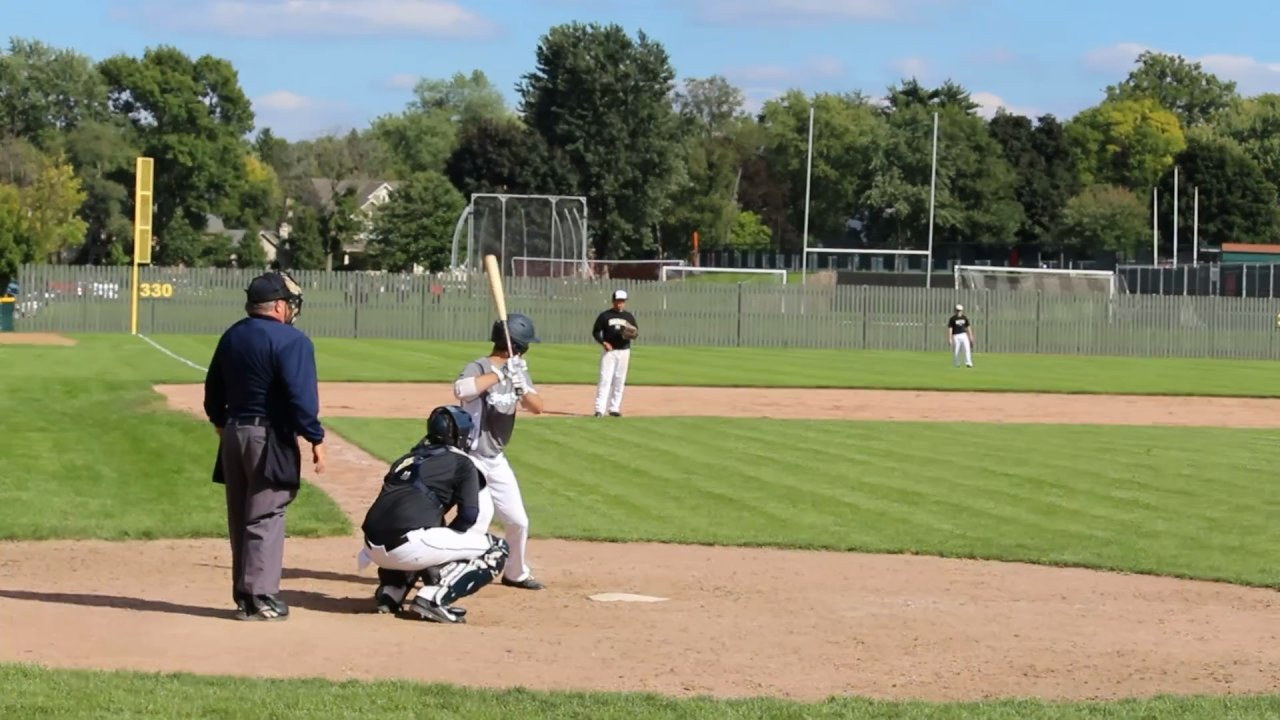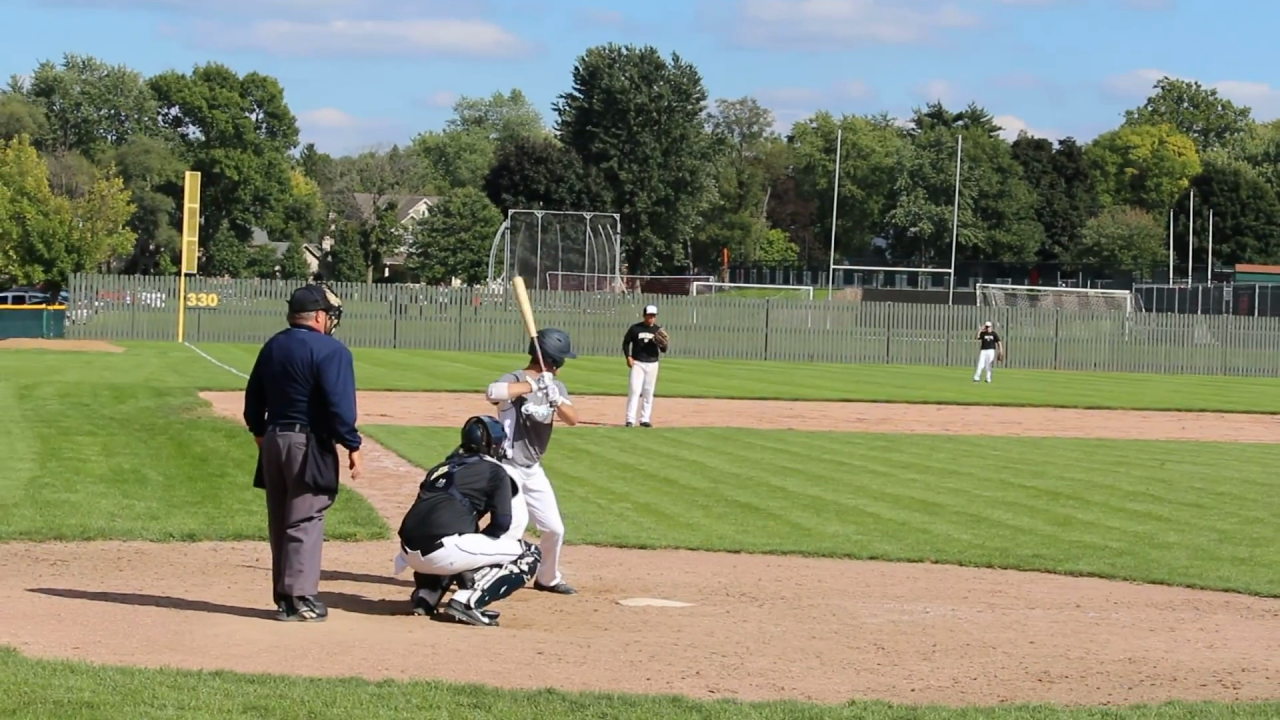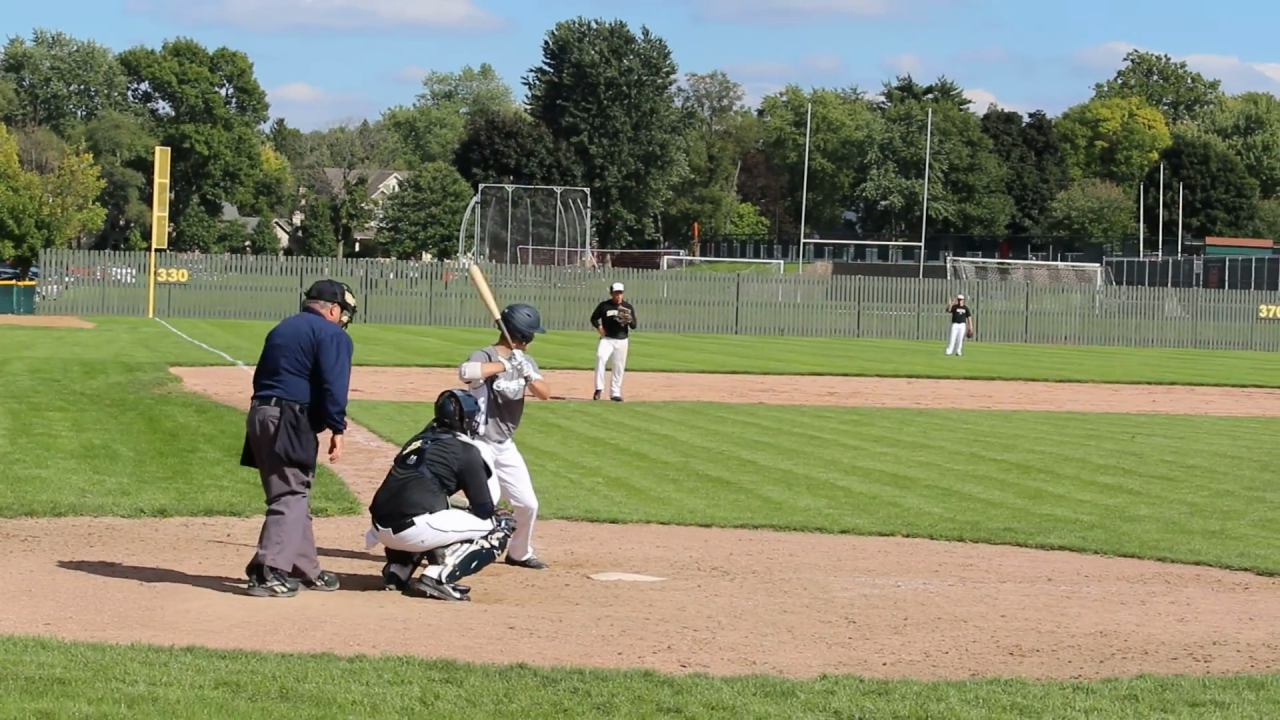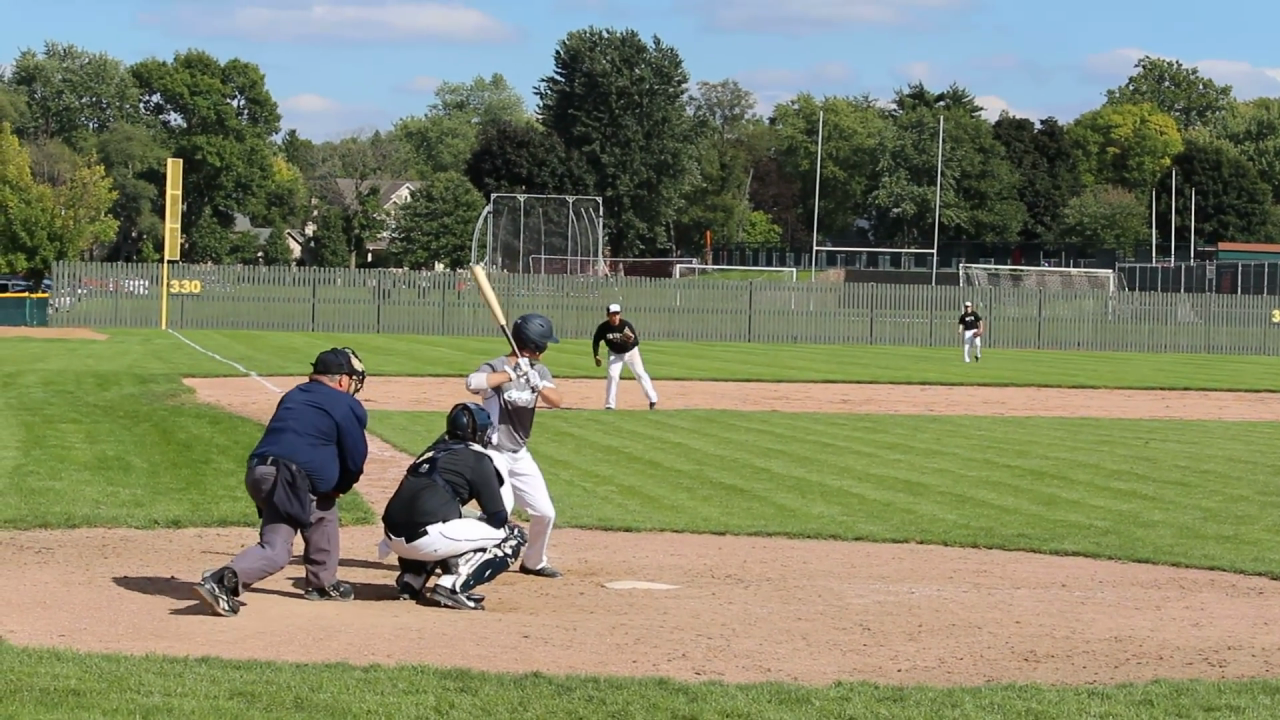
dt=1s
person 1, frame 1
left shoulder: (231, 337)
right shoulder: (291, 340)
left elbow: (213, 389)
right elbow: (301, 395)
left wrist: (221, 423)
right wrist: (315, 439)
left hip: (234, 435)
right hip: (270, 438)
left knee: (241, 517)
right knee: (266, 517)
left ankle: (244, 595)
right ankle: (259, 598)
person 1, frame 2
left shoulder: (272, 346)
right shoulder: (331, 350)
left elbow: (254, 395)
right elbow: (340, 404)
left wrist: (259, 431)
right wrist: (352, 445)
left hip: (273, 441)
right hip: (310, 444)
left knee: (280, 522)
right knee: (305, 522)
left ankle: (284, 594)
right ankle: (298, 598)
person 1, frame 3
left shoulder: (281, 329)
right shoulder: (333, 334)
left elbow: (260, 377)
right elbow: (333, 387)
right wrist: (337, 429)
left hip: (260, 414)
right hip: (291, 421)
left knee: (291, 496)
right knee: (289, 498)
left ankle: (306, 571)
right ankle: (267, 572)
person 1, frame 4
left shoulder: (293, 395)
right shoulder: (347, 406)
right elbow: (354, 461)
left wrist: (329, 487)
right wrist: (339, 488)
left hip: (260, 472)
right hip: (286, 480)
left knee: (323, 509)
right knee: (275, 550)
left ankle: (322, 583)
right ankle: (221, 582)
person 2, frame 1
left shoulder: (518, 372)
right shoulder: (479, 367)
left elbow: (537, 408)
right elbow: (461, 390)
left wrist: (524, 389)
right wrist: (500, 373)
left hip: (497, 460)
right hip: (470, 459)
left knee: (518, 521)
left ankle: (516, 573)
person 2, frame 2
left shoulder: (556, 386)
right shoulder: (515, 379)
left elbow: (572, 419)
right elbow: (492, 392)
left wrist: (556, 400)
right wrist: (533, 384)
left hip: (533, 469)
right hip: (507, 467)
left knee: (554, 528)
right knee: (514, 524)
left ankle: (547, 578)
person 2, frame 3
left shoulder: (526, 361)
right shoulder: (485, 355)
left elbow: (545, 394)
right elbow: (465, 372)
left wrist: (529, 376)
right wrist: (506, 363)
left hip: (506, 445)
right hip: (478, 443)
left knee: (528, 503)
left ankle: (519, 553)
person 2, frame 4
left shoulder: (539, 370)
right shoulder: (496, 366)
left elbow: (556, 401)
right elbow: (472, 383)
left wrist: (537, 385)
right wrist: (512, 373)
left hip: (520, 454)
right hip: (493, 453)
left knee: (544, 512)
left ankle: (534, 562)
person 3, frame 1
left shoulder: (407, 459)
right shoulder: (462, 463)
right elbow: (469, 515)
right wrist: (447, 536)
left hip: (375, 546)
right hip: (406, 543)
right knee: (496, 549)
left ankle: (390, 592)
right ankle: (433, 599)
person 3, frame 2
left shoulder: (443, 467)
right shoulder: (494, 471)
right elbow: (502, 522)
right wrist: (479, 540)
left hip: (411, 550)
right hip: (441, 550)
right knee: (529, 555)
left ankle: (425, 595)
right ankle: (467, 602)
person 3, frame 3
left shoulder: (419, 440)
right shoulder: (465, 449)
right elbow: (484, 509)
left hip: (381, 526)
right hip: (411, 529)
right knee: (500, 530)
left ankle: (397, 570)
right ankle: (438, 577)
person 3, frame 4
left shoulder: (433, 452)
right shoulder: (477, 459)
right elbow: (497, 517)
right wrist: (510, 529)
left hip: (395, 536)
right hip: (425, 539)
right knee: (512, 538)
left ankle: (411, 581)
right ankle: (451, 588)
